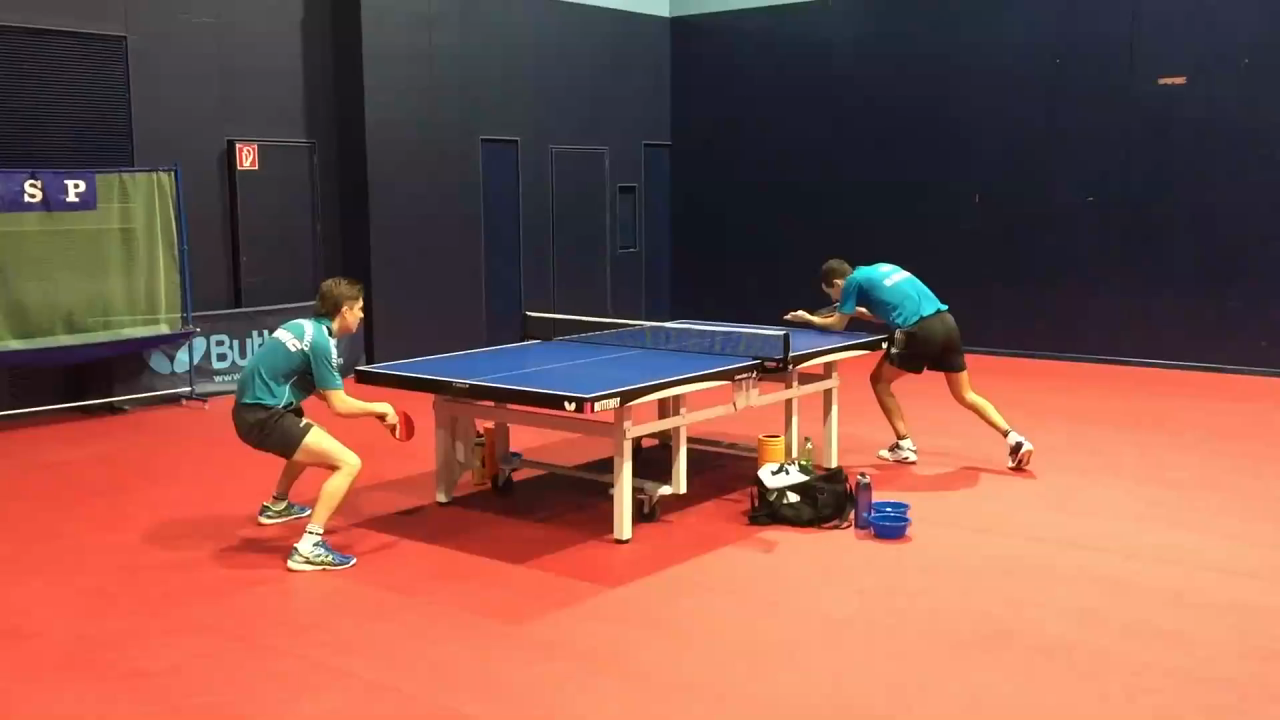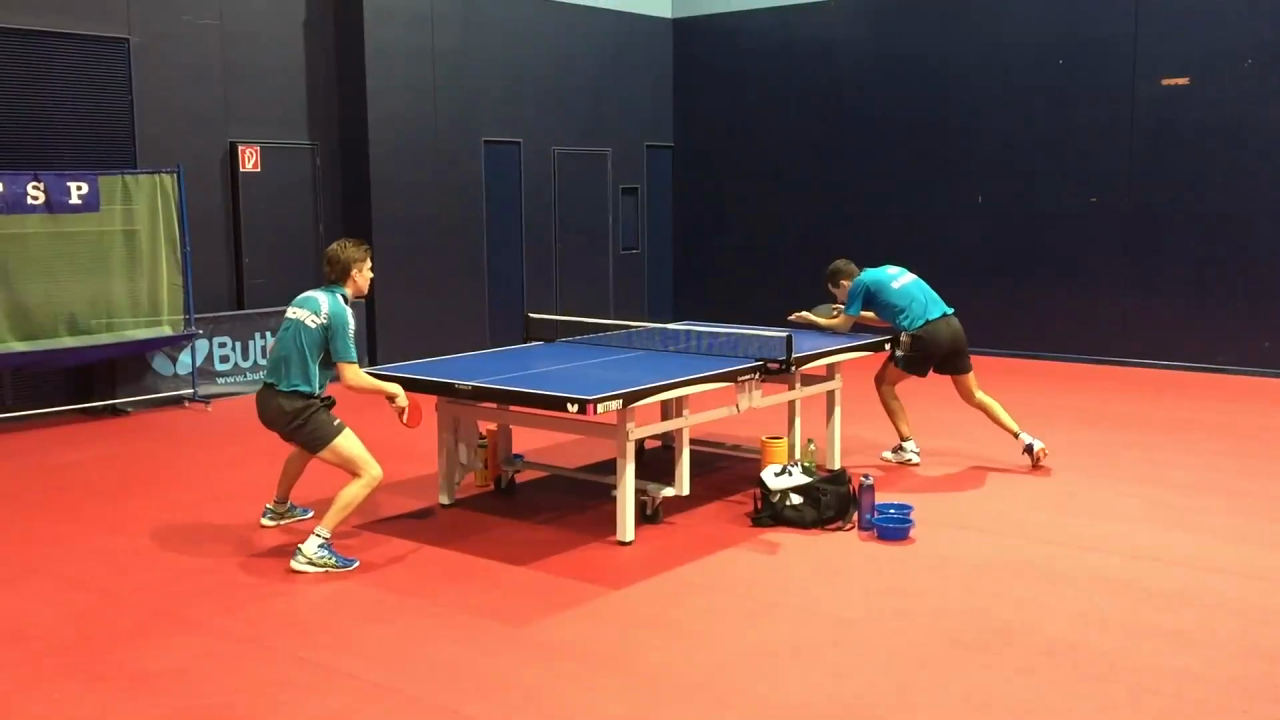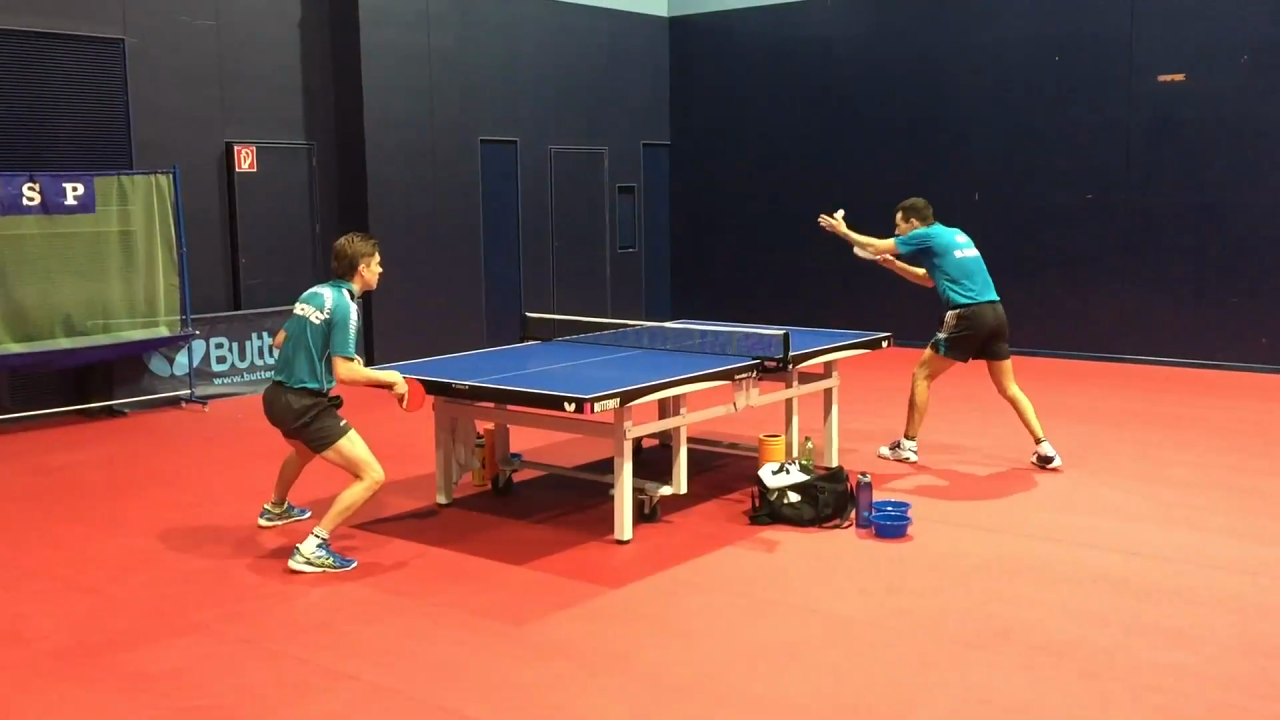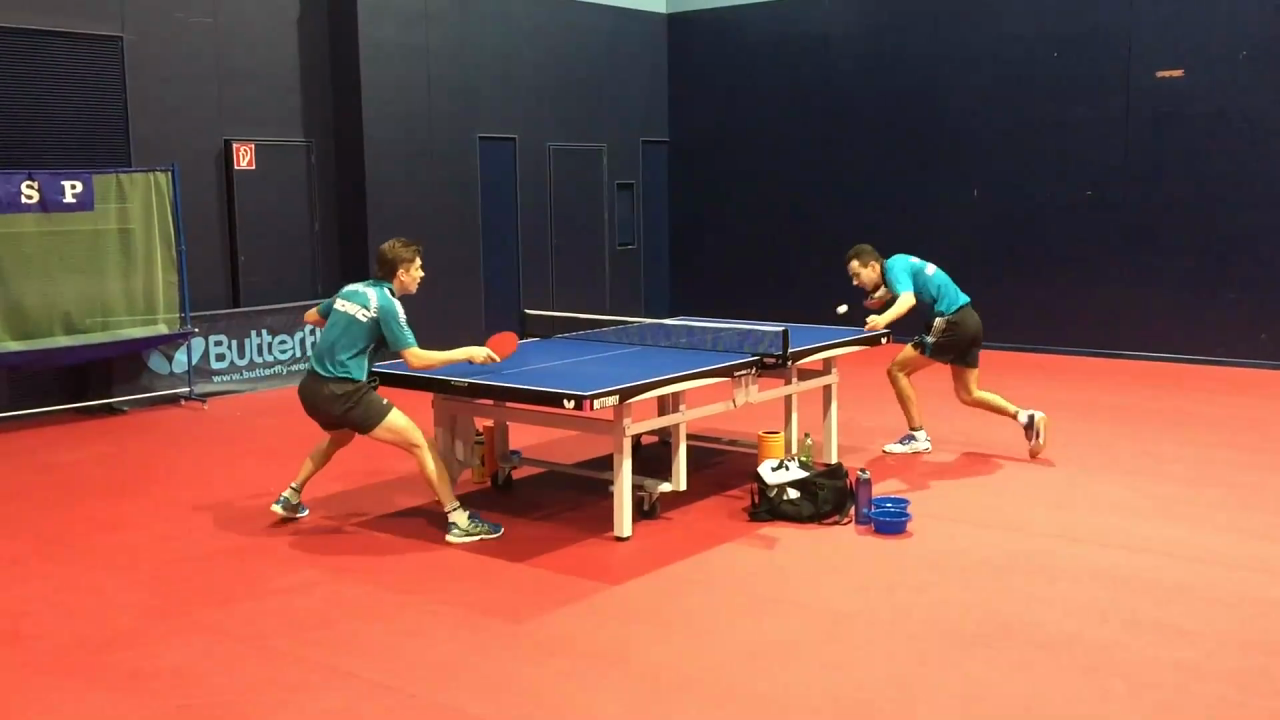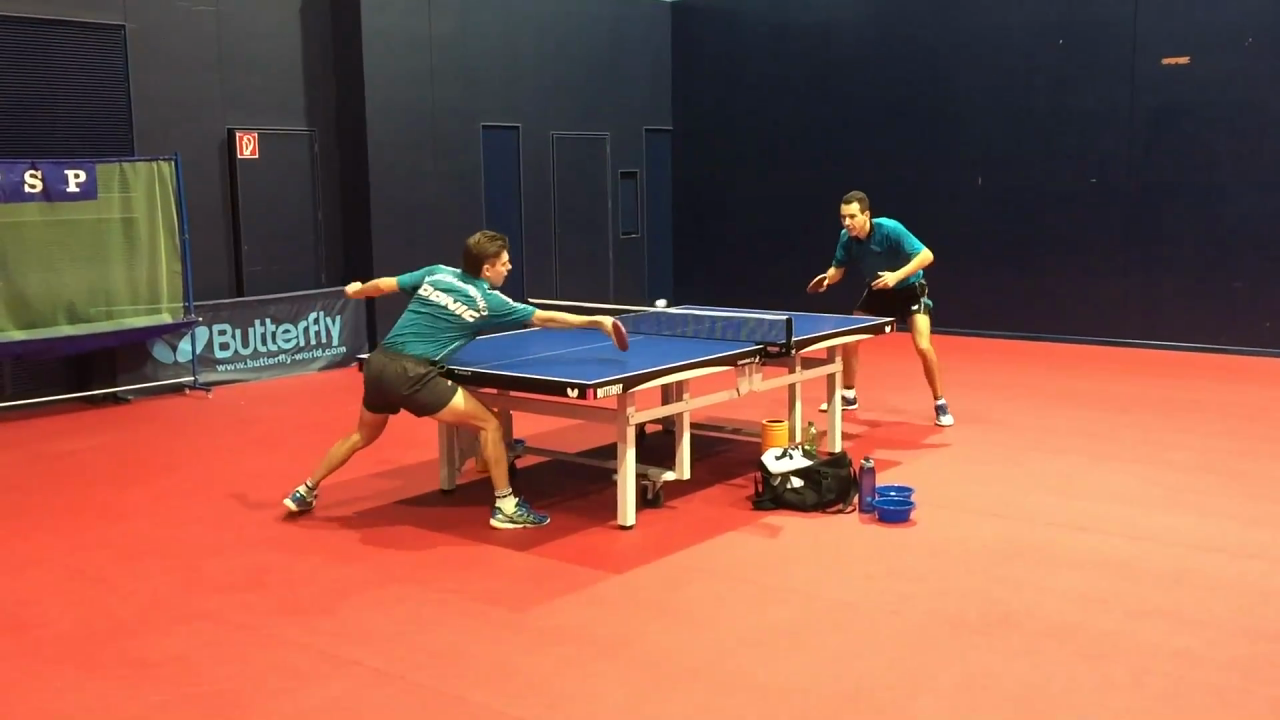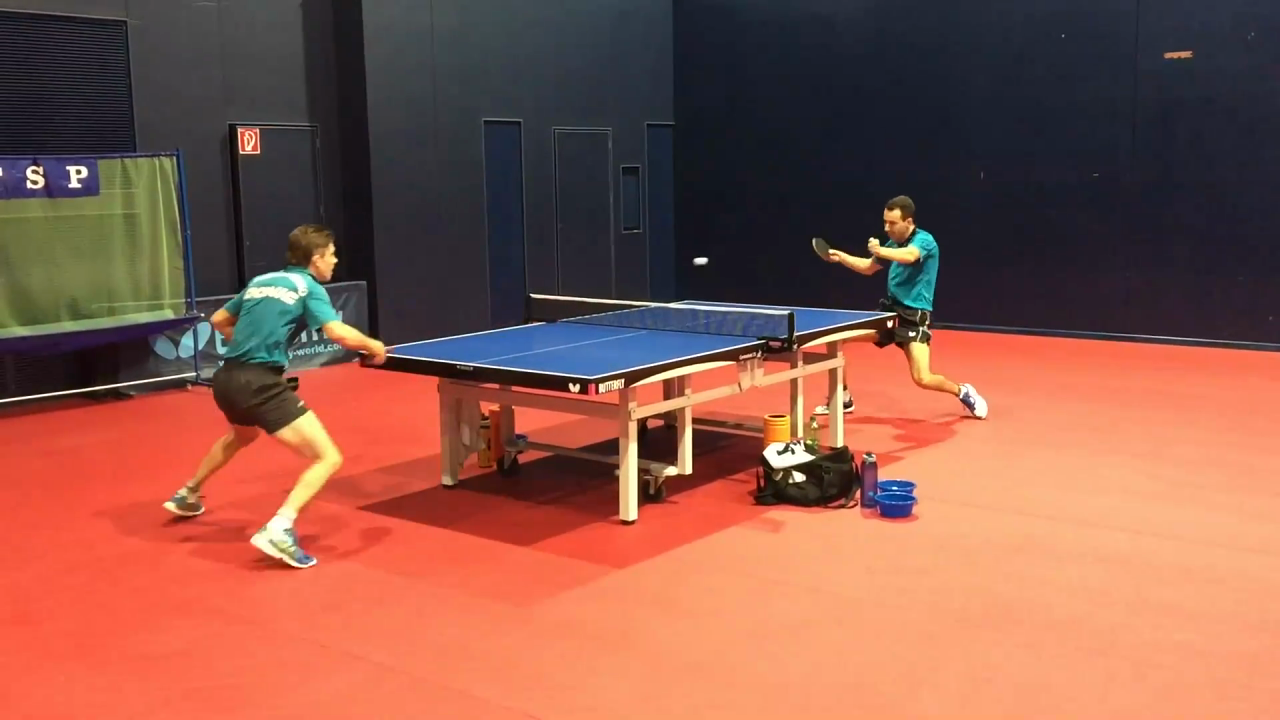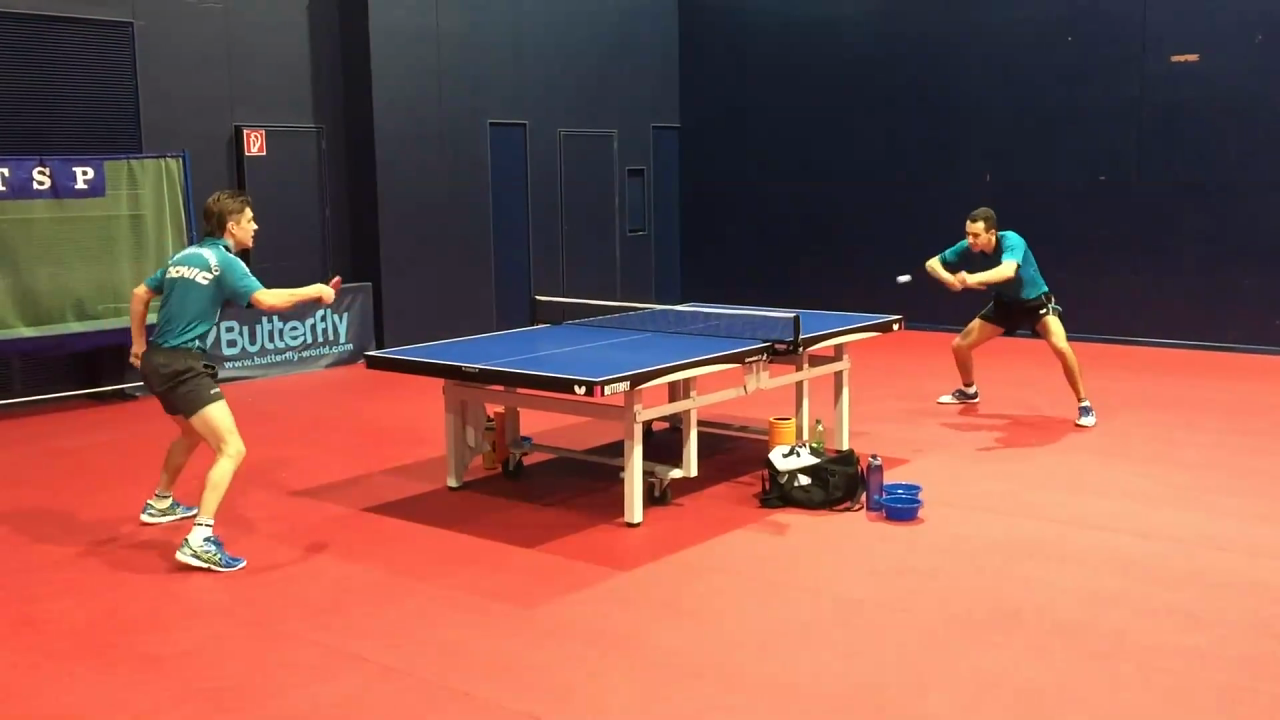
dt=0.7s
person 1, frame 1
left shoulder: (301, 325)
right shoulder: (321, 341)
right elbow: (339, 406)
left wrist: (323, 391)
right wrist: (380, 408)
left hip: (251, 410)
right hip: (263, 418)
left knee: (311, 439)
right knee: (348, 463)
left ankle: (277, 505)
right ankle: (309, 546)
person 1, frame 2
left shoulder: (304, 298)
right shoulder: (338, 311)
right elbow: (351, 379)
right wrist: (392, 389)
left hip: (270, 398)
right hip: (297, 406)
left knee: (306, 447)
right knee: (369, 473)
left ankle: (278, 508)
right ankle: (314, 548)
person 1, frame 3
left shoulder: (313, 294)
right shoulder: (344, 306)
left elbow: (280, 341)
right elbow: (344, 373)
right wrist: (390, 378)
left hip: (277, 396)
right hip: (306, 405)
left knee: (305, 449)
right knee: (371, 476)
left ankle: (276, 508)
right ankle: (311, 548)
person 1, frame 4
left shoulder: (351, 290)
right shoulder: (386, 304)
left elbow: (311, 317)
right elbow: (416, 360)
right wrist: (467, 353)
left hip: (311, 389)
right hip: (345, 393)
left knee: (341, 437)
right knee: (422, 443)
left ankle: (290, 497)
right ankle: (458, 521)
person 1, frame 5
left shoulder: (436, 273)
right shoulder: (488, 302)
left elbow: (383, 285)
right elbow: (544, 318)
left wrist: (357, 290)
right wrist: (597, 322)
left hip: (380, 364)
right hip: (413, 374)
left knee: (363, 435)
right knee: (488, 425)
left ankle: (304, 492)
right ankle: (506, 506)
person 1, frame 6
left shoulder: (259, 282)
right shoulder: (310, 290)
left elbow: (218, 320)
right elbow: (338, 332)
right wrist: (371, 345)
left hip: (226, 381)
right hip: (261, 385)
left knee: (242, 434)
right knee: (328, 459)
left ankle: (186, 496)
right ankle: (275, 531)
person 1, frame 7
left shoulder: (183, 255)
right shoulder: (225, 262)
left elbow: (140, 295)
right elbow: (265, 300)
left wrist: (139, 342)
right wrist: (316, 291)
left hip: (157, 361)
right hip: (182, 365)
left knee: (192, 434)
right knee: (232, 450)
left ankle: (160, 503)
right ankle: (200, 540)
person 2, frame 1
left shoulder: (854, 280)
right shoulder: (882, 269)
left elbow: (837, 325)
left wrist: (808, 318)
right wrist: (853, 309)
left hip: (920, 332)
right hip: (946, 322)
left knee: (880, 381)
right knee: (965, 395)
left ankle: (904, 446)
right ankle: (1014, 439)
person 2, frame 2
left shoulder: (861, 283)
right shoulder: (888, 271)
left elbow: (842, 326)
left wrist: (813, 319)
right wrist: (854, 313)
left hip: (926, 335)
right hip: (952, 326)
left knee: (884, 382)
right knee: (974, 396)
left ankle: (907, 447)
right ankle: (1026, 440)
person 2, frame 3
left shoulder: (927, 236)
right shoulder: (955, 234)
left elbow: (878, 247)
left wrist: (843, 231)
right wrist: (897, 264)
left hip: (967, 315)
right hip: (995, 312)
left knee: (922, 374)
right knee: (1008, 388)
left ankle: (907, 446)
right ankle: (1044, 449)
person 2, frame 4
left shoulder: (896, 268)
right shoulder: (896, 261)
left elbow: (908, 299)
left wrist: (883, 319)
right wrist: (882, 294)
left hip: (955, 323)
right hip: (970, 322)
left knee: (896, 370)
right knee: (968, 394)
left ankle: (917, 436)
right ankle: (1029, 418)
person 2, frame 5
left shoulder: (890, 229)
right shoulder: (847, 238)
left elbow: (927, 255)
right elbow: (837, 270)
left wrist: (896, 275)
right wrist: (826, 280)
left hip: (909, 289)
right hip: (877, 292)
left knee: (922, 346)
right knee: (849, 341)
left ankle: (939, 404)
right ankle: (848, 395)
person 2, frame 6
left shoulder: (925, 240)
right shoulder: (893, 242)
left elbow: (909, 256)
right elbow: (870, 267)
left wrist: (881, 250)
right wrist: (843, 258)
left hip: (914, 316)
right hip: (890, 311)
left knee: (922, 379)
left ankle: (964, 392)
right ankle: (843, 399)
person 2, frame 7
left shoulder: (1011, 241)
right shoulder: (967, 248)
left elbow: (1008, 272)
right elbow: (933, 263)
left wrist: (973, 279)
right wrist: (948, 279)
left hip: (1035, 301)
right hip: (1004, 304)
left knee: (1060, 347)
right knee: (959, 345)
left ankle: (1084, 405)
right ankle: (968, 391)
